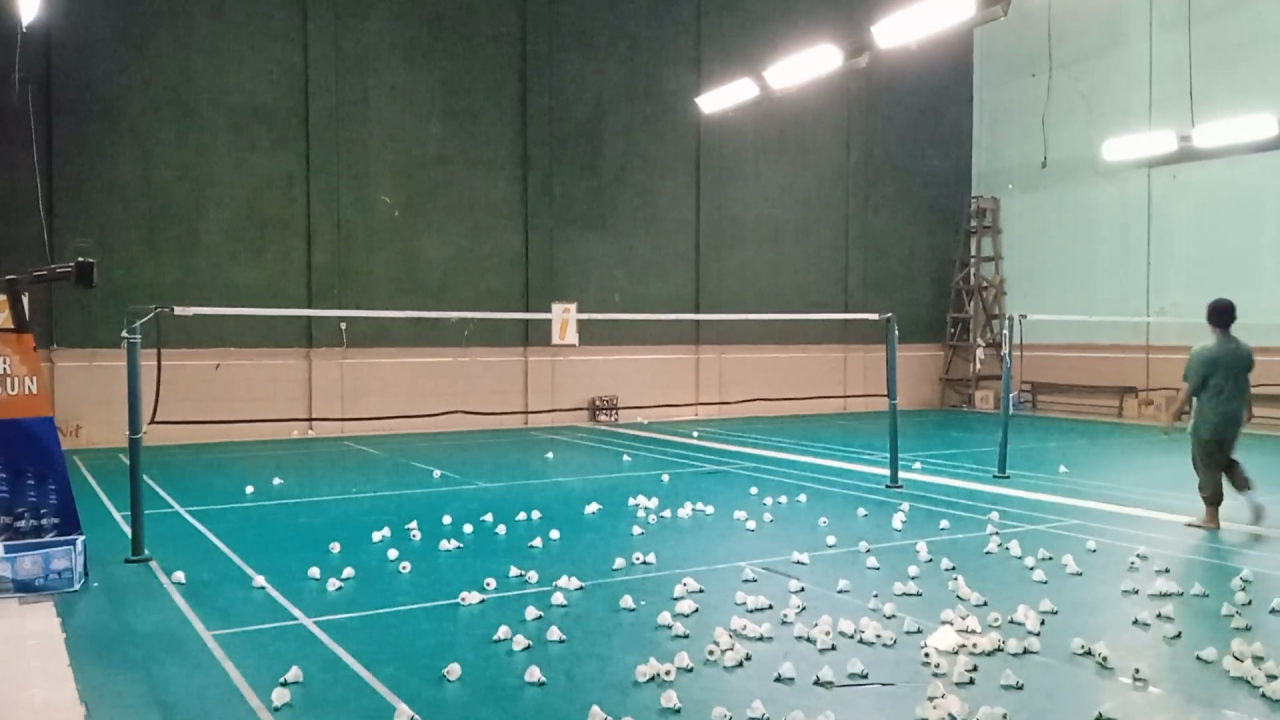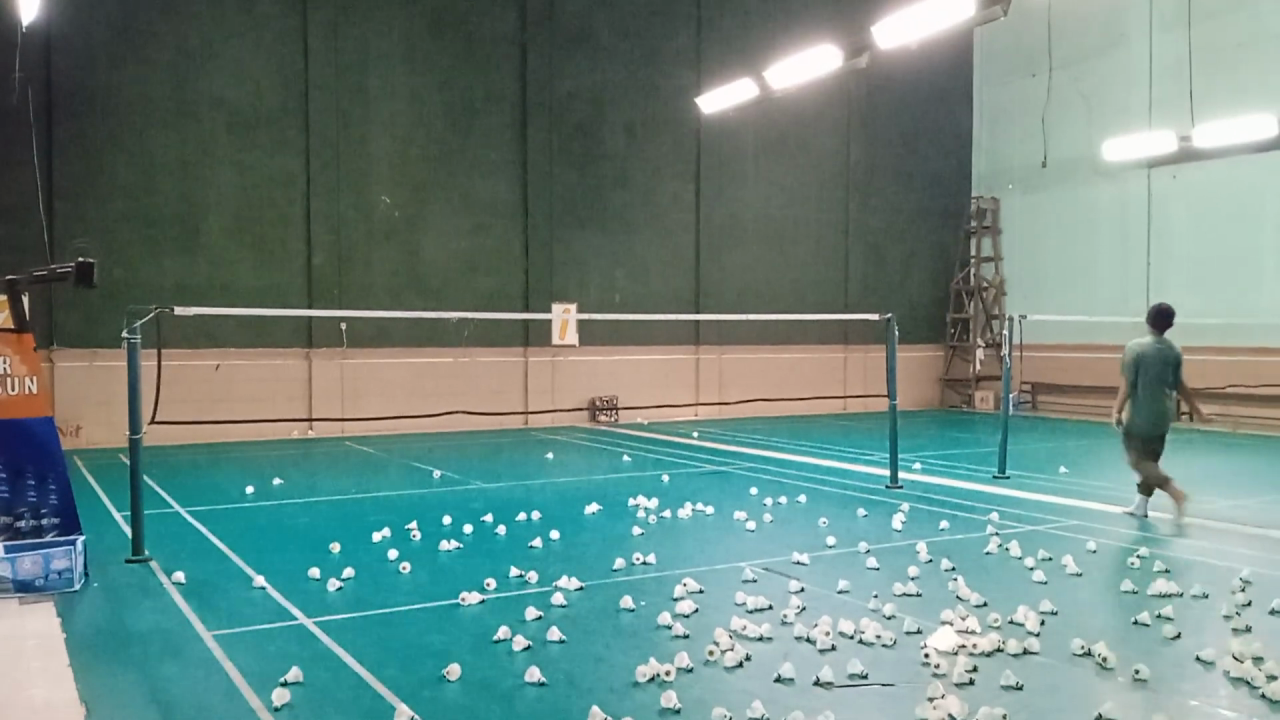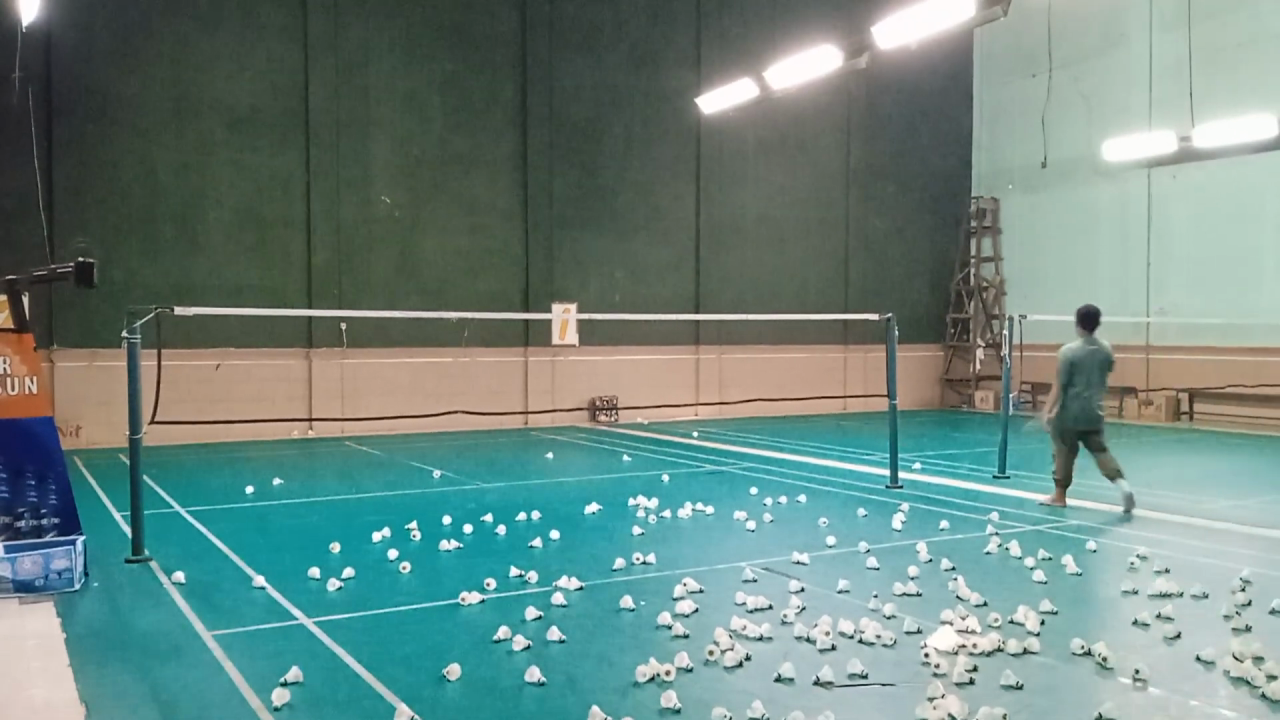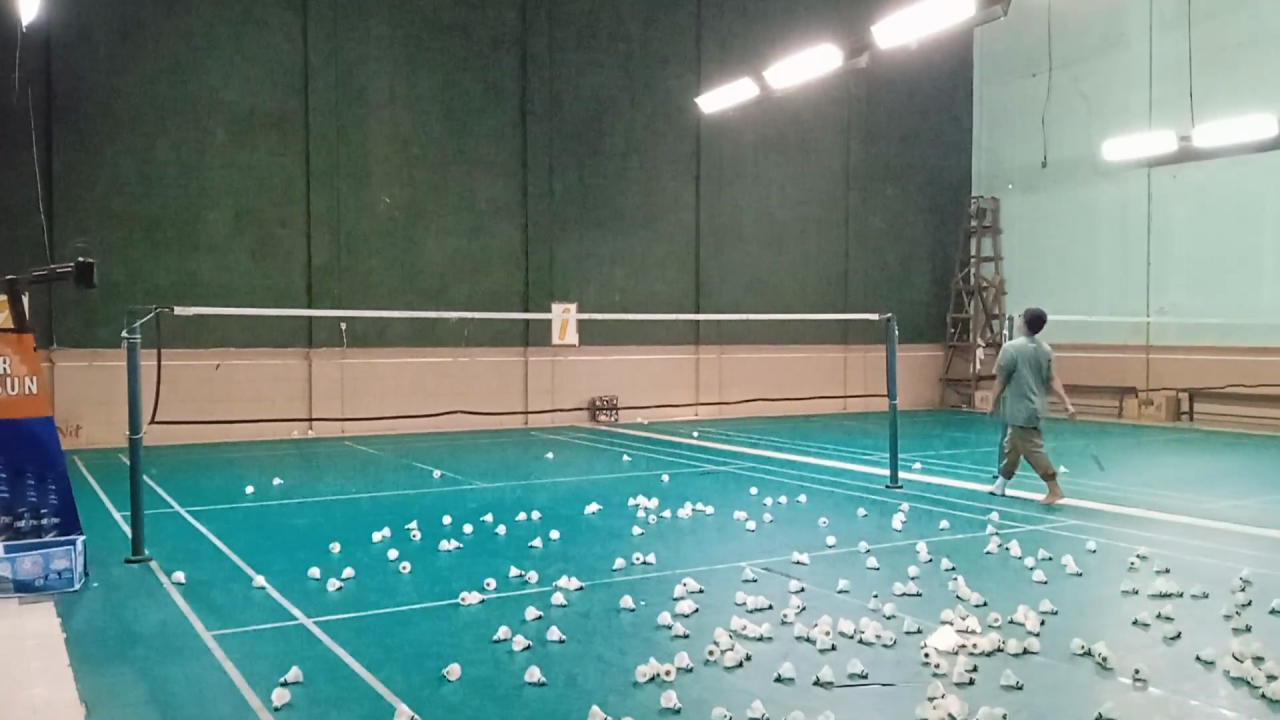
dt=0.5s
person 1, frame 1
left shoulder: (1202, 352)
right shoulder: (1245, 350)
left elbow: (1190, 389)
right elbow: (1244, 385)
left wrist: (1172, 415)
right wrist: (1247, 408)
left hip: (1208, 420)
right hip: (1233, 418)
left knee: (1207, 467)
right knee: (1226, 461)
left ankle: (1211, 516)
right ankle: (1251, 497)
person 1, frame 2
left shoulder: (1135, 348)
right shoulder: (1174, 351)
left elbow: (1127, 384)
right elbow: (1179, 385)
left wrist: (1117, 411)
right wrist: (1194, 408)
left hip: (1141, 416)
right hip: (1163, 414)
left knee: (1140, 460)
right knee: (1149, 459)
left ankle: (1175, 492)
right ankle: (1141, 505)
person 1, frame 3
left shoulder: (1069, 351)
right shoulder: (1106, 349)
left elbow: (1059, 386)
left wrist: (1049, 411)
left hip: (1070, 413)
right hip: (1094, 411)
left knee: (1064, 454)
right knee: (1100, 452)
left ankle: (1060, 495)
right ankle: (1123, 486)
person 1, frame 4
left shoulder: (1011, 348)
right shoulder: (1045, 349)
left elbow: (1001, 380)
right elbow: (1052, 380)
left wrist: (994, 402)
right wrist: (1067, 403)
left hip: (1020, 408)
right hip: (1035, 406)
left knee: (1033, 449)
right knee: (1012, 445)
left ankle: (1054, 489)
right ankle: (1000, 484)
